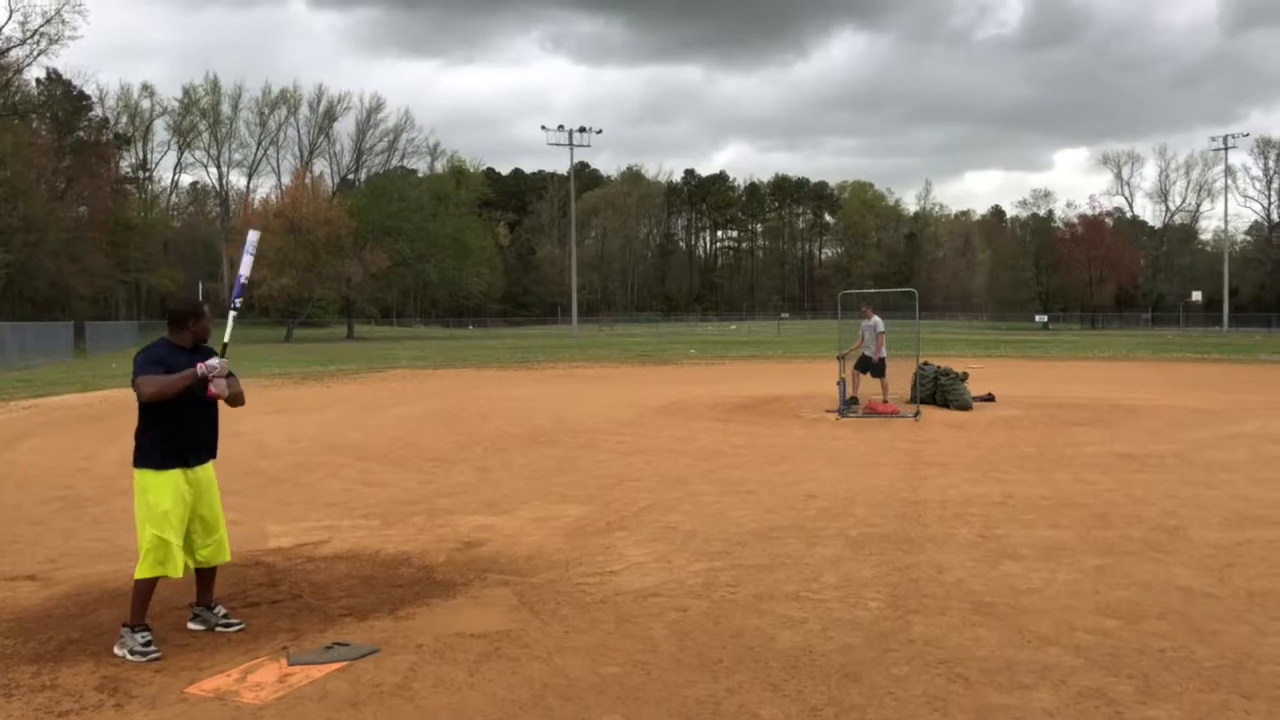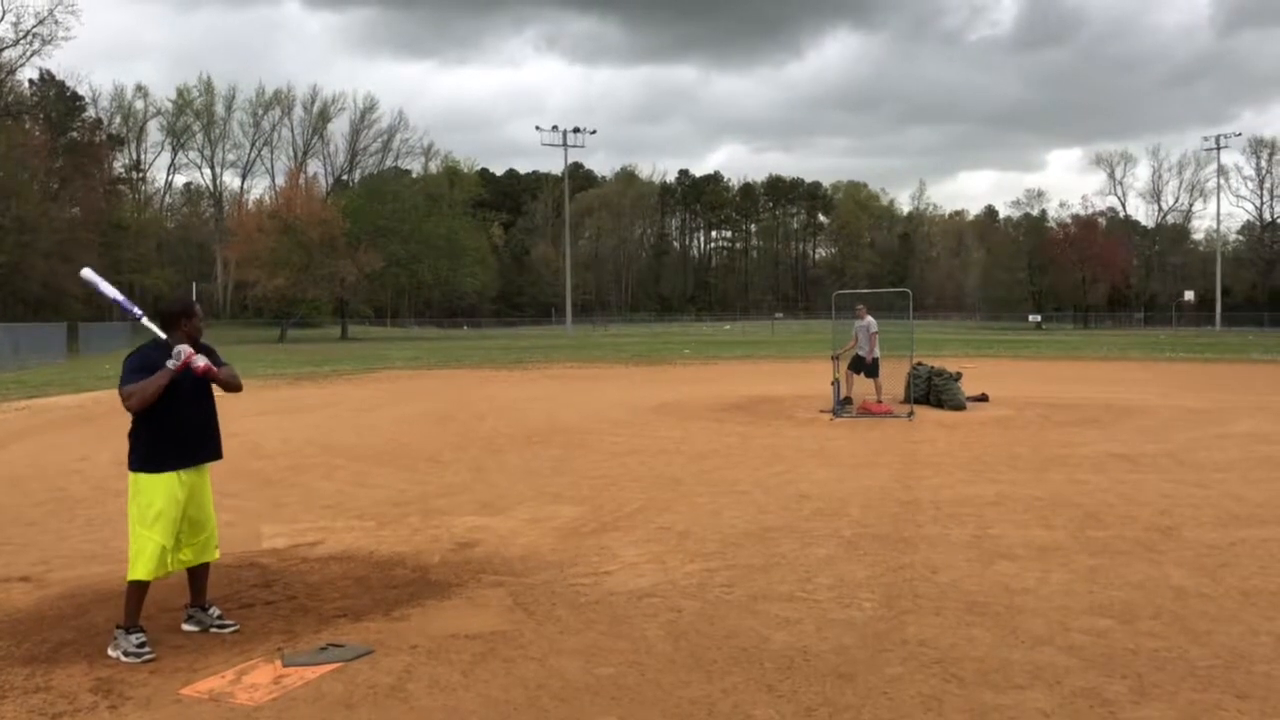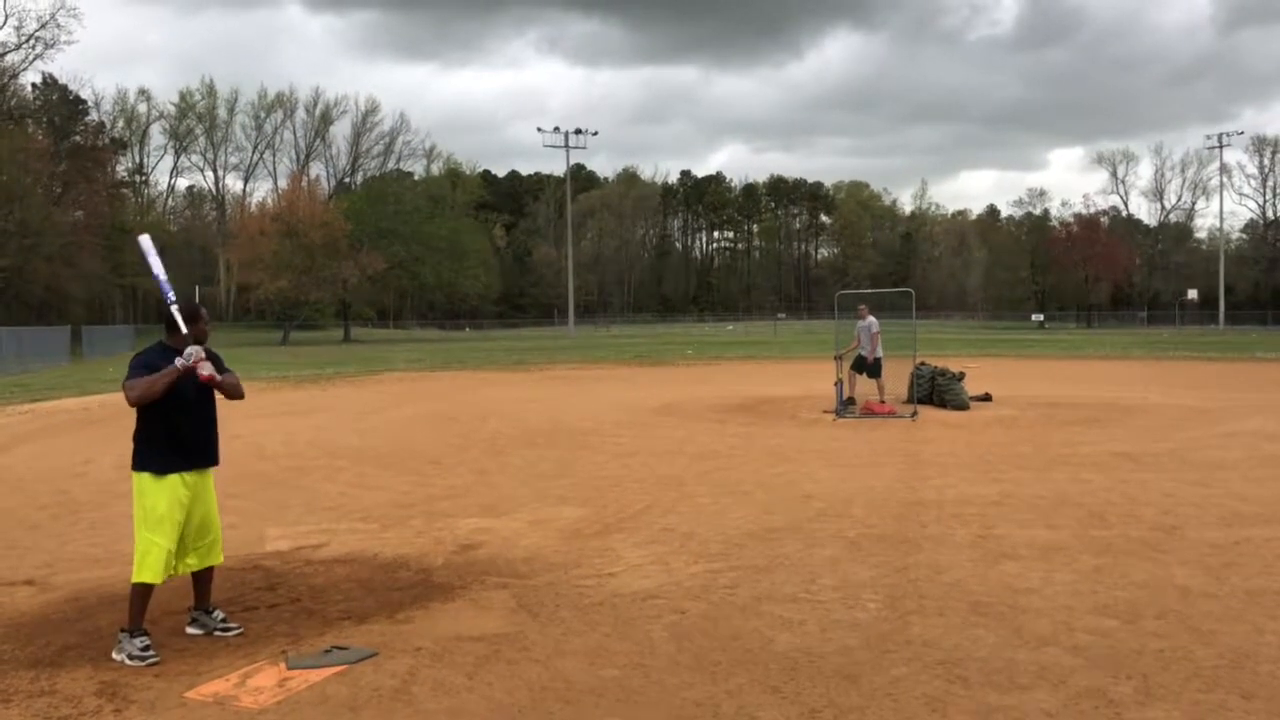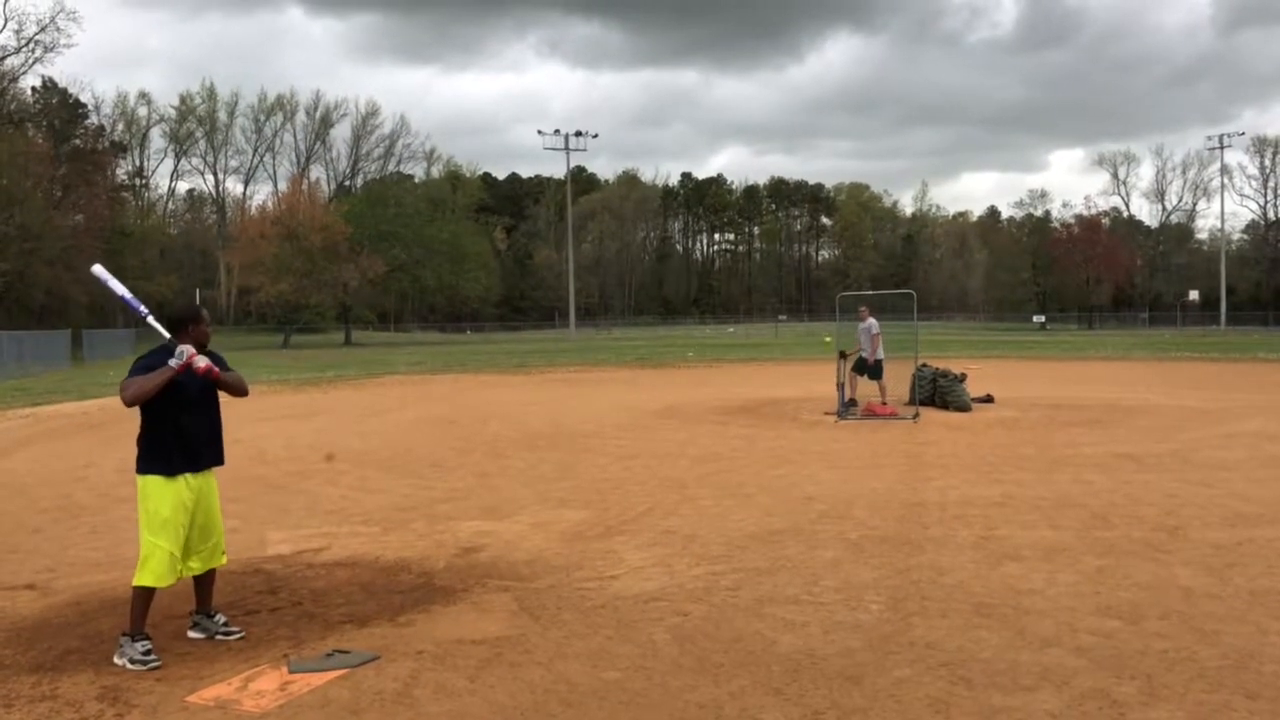
dt=0.5s
person 1, frame 1
left shoulder: (207, 355)
right shoulder: (152, 355)
left elbow: (239, 397)
right elbow: (148, 391)
left wrist: (224, 388)
right wrist: (198, 371)
left hip: (200, 464)
right hip: (160, 467)
left knee: (209, 539)
right knee: (158, 548)
left ankle: (203, 609)
right ankle: (133, 630)
person 1, frame 2
left shoulder: (201, 353)
right shoulder: (142, 358)
left elbow: (235, 383)
right elbow: (132, 402)
left wrist: (209, 369)
right wrist: (171, 366)
left hip: (195, 465)
right hip: (154, 469)
left knee: (200, 539)
right knee: (149, 549)
left ankle: (198, 610)
right ankle: (127, 632)
person 1, frame 3
left shoulder: (205, 357)
right shoulder: (148, 359)
left elbow: (237, 391)
right elbow: (134, 395)
left wrist: (215, 376)
right wrist: (178, 366)
left hip: (199, 467)
right hip: (158, 472)
left knee: (205, 541)
right knee: (153, 552)
left ankle: (202, 614)
right ankle: (131, 635)
person 1, frame 4
left shoulder: (209, 359)
right shoulder: (152, 362)
left elbow: (241, 388)
right elbow: (129, 396)
left wrist: (213, 372)
right wrist: (173, 366)
left hip: (202, 470)
right hip: (163, 475)
left knee: (207, 545)
right knee: (157, 556)
left ankle: (204, 617)
right ankle: (132, 639)
